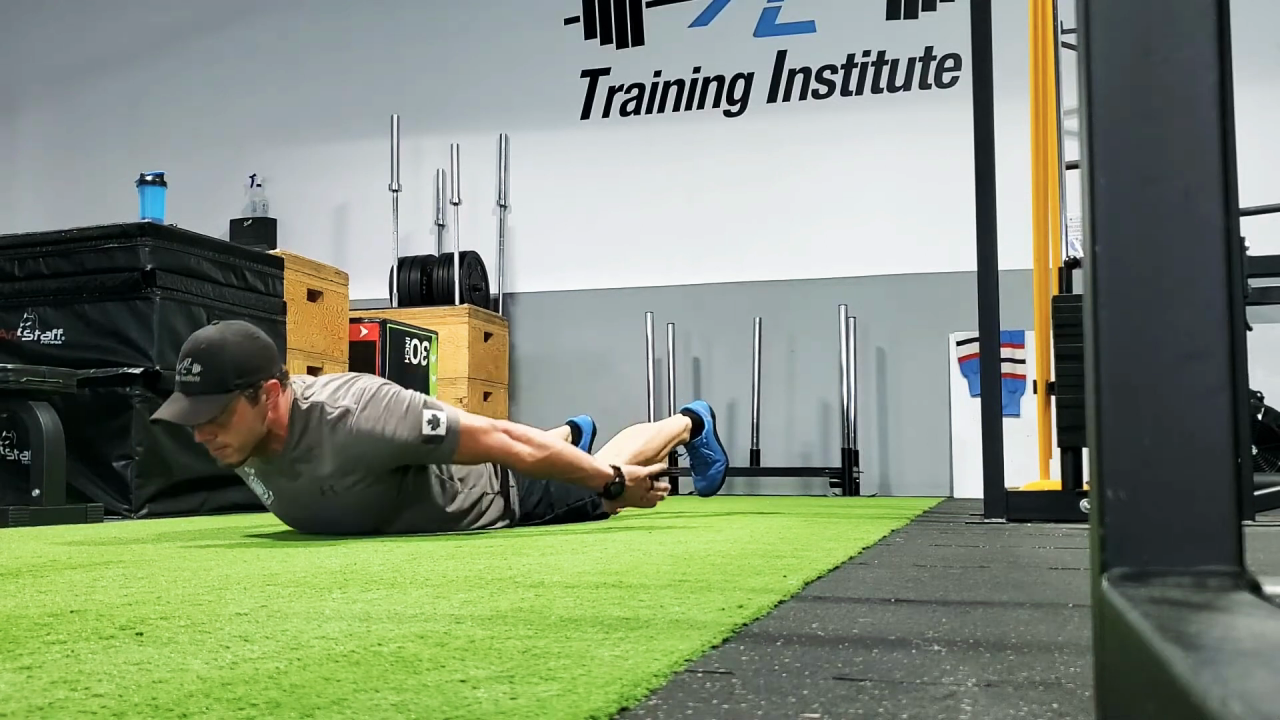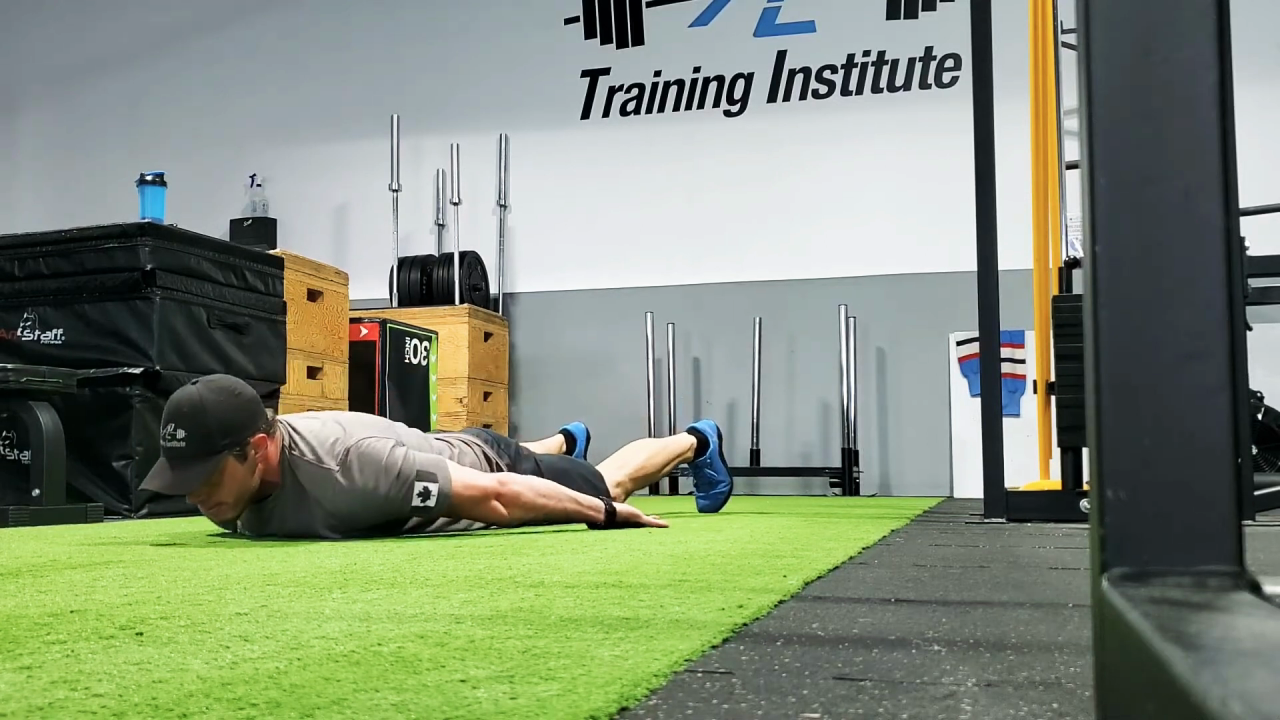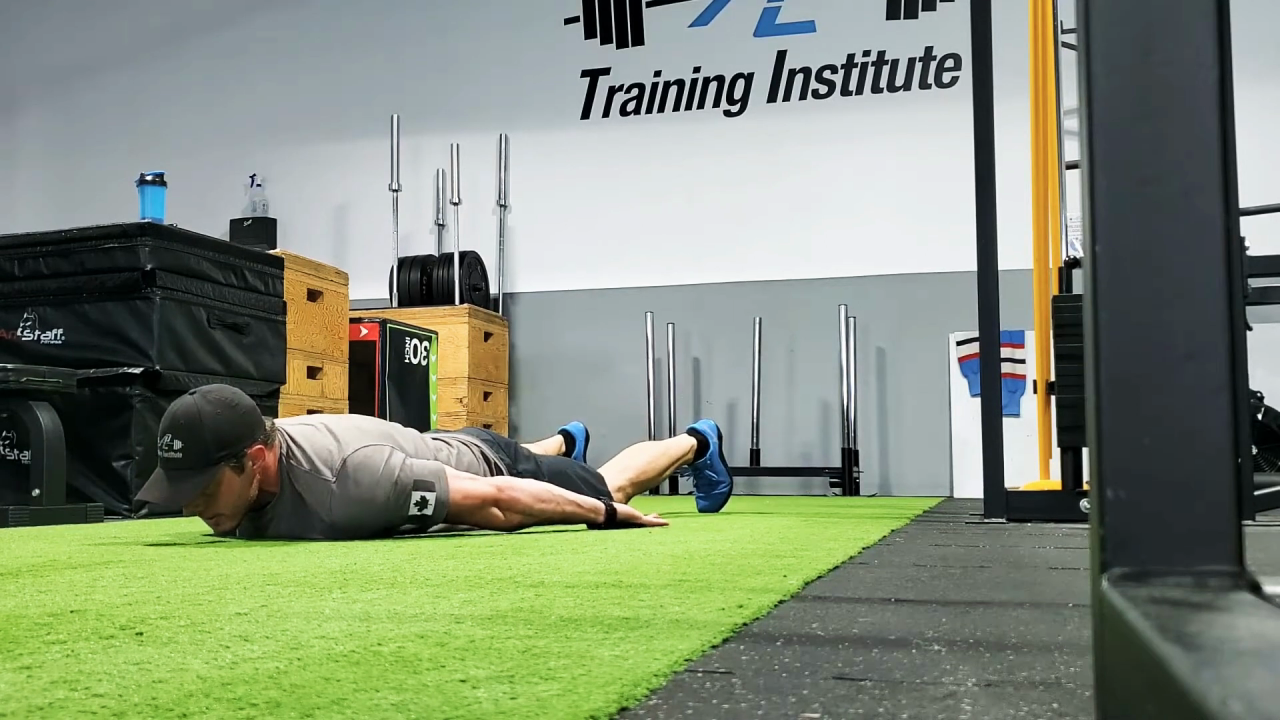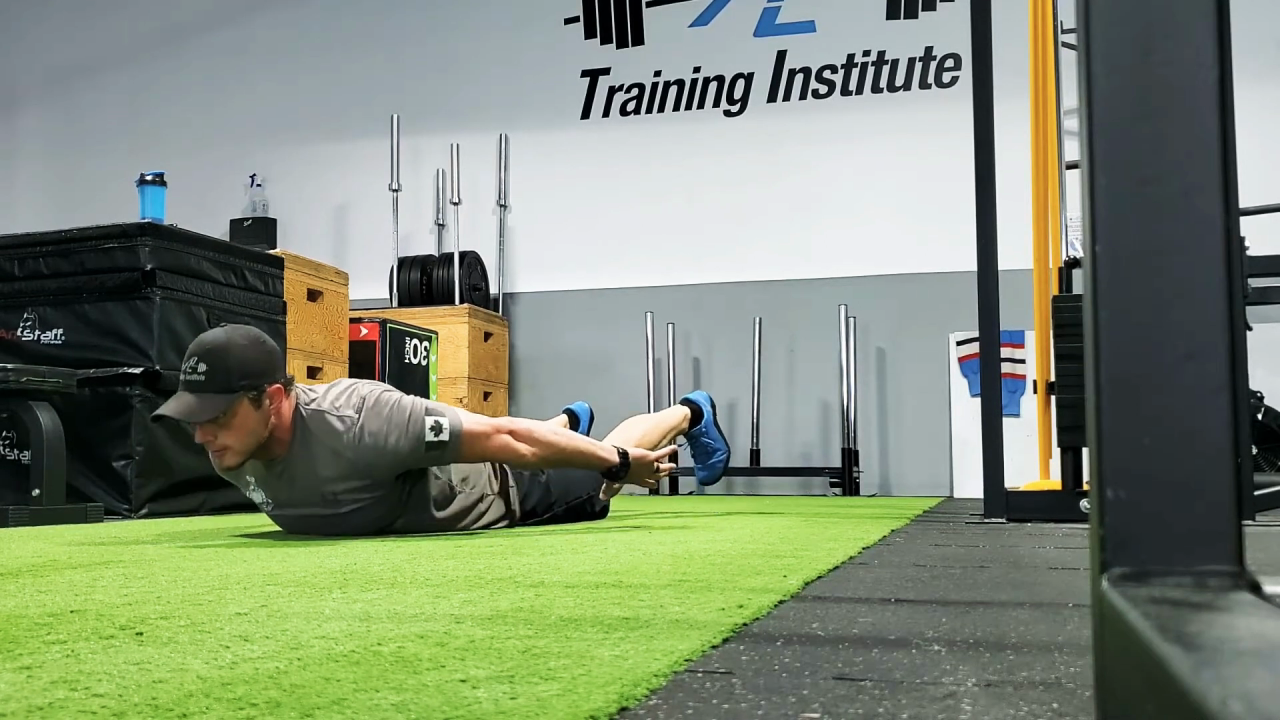
dt=0.7s
person 1, frame 1
left shoulder: (355, 418)
right shoulder: (240, 430)
left elbow: (502, 439)
left wrist: (615, 485)
left hip: (494, 497)
right hip: (443, 466)
left knee: (607, 473)
left ankle: (690, 424)
right ankle: (570, 431)
person 1, frame 2
left shoulder: (344, 467)
right shoulder: (236, 464)
left elbow: (497, 496)
left wrist: (610, 514)
left hip: (487, 475)
right hip: (439, 455)
left knee: (608, 483)
left ankle: (695, 443)
right ankle: (563, 441)
person 1, frame 3
left shoulder: (342, 476)
right shoulder: (236, 470)
left elbow: (496, 500)
left wrist: (612, 516)
left hip: (485, 473)
right hip: (440, 457)
left knee: (607, 488)
left ankle: (697, 443)
right ankle: (562, 442)
person 1, frame 4
left shoulder: (358, 419)
right shoulder: (232, 452)
left elbow: (502, 437)
left wrist: (621, 462)
left hip: (498, 494)
left knee: (600, 476)
left ankle: (691, 414)
right ankle: (569, 419)
